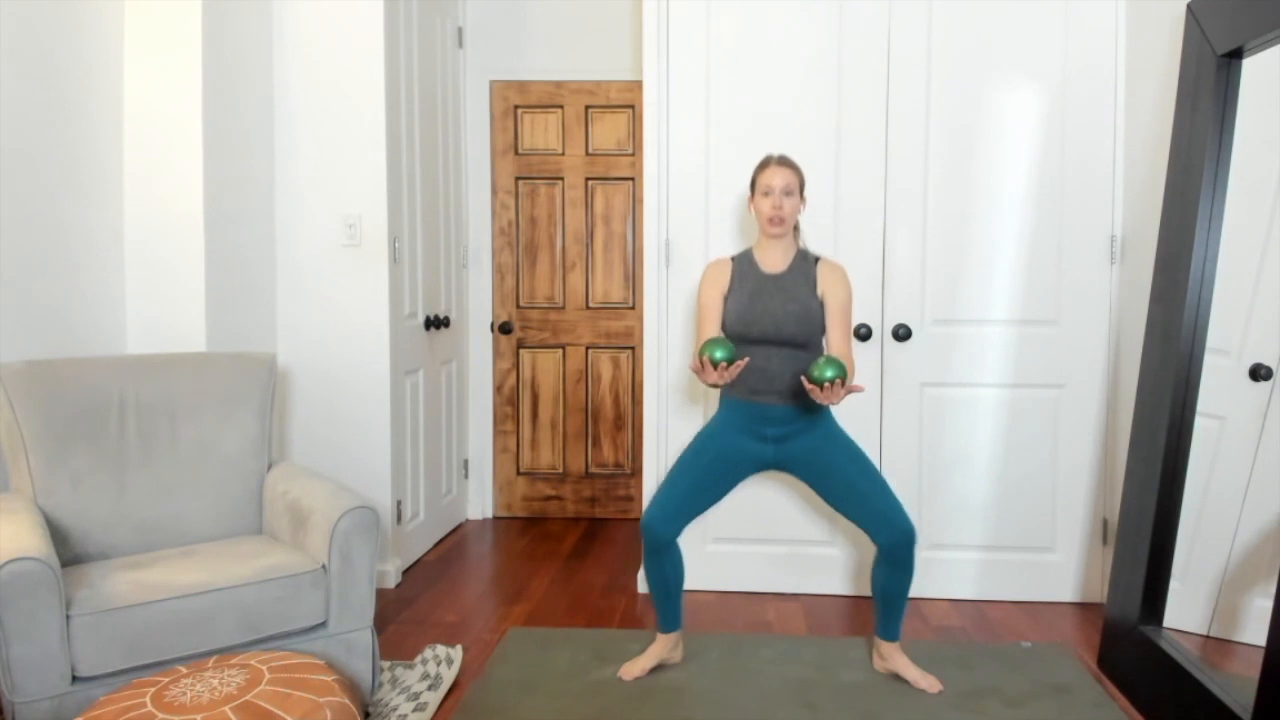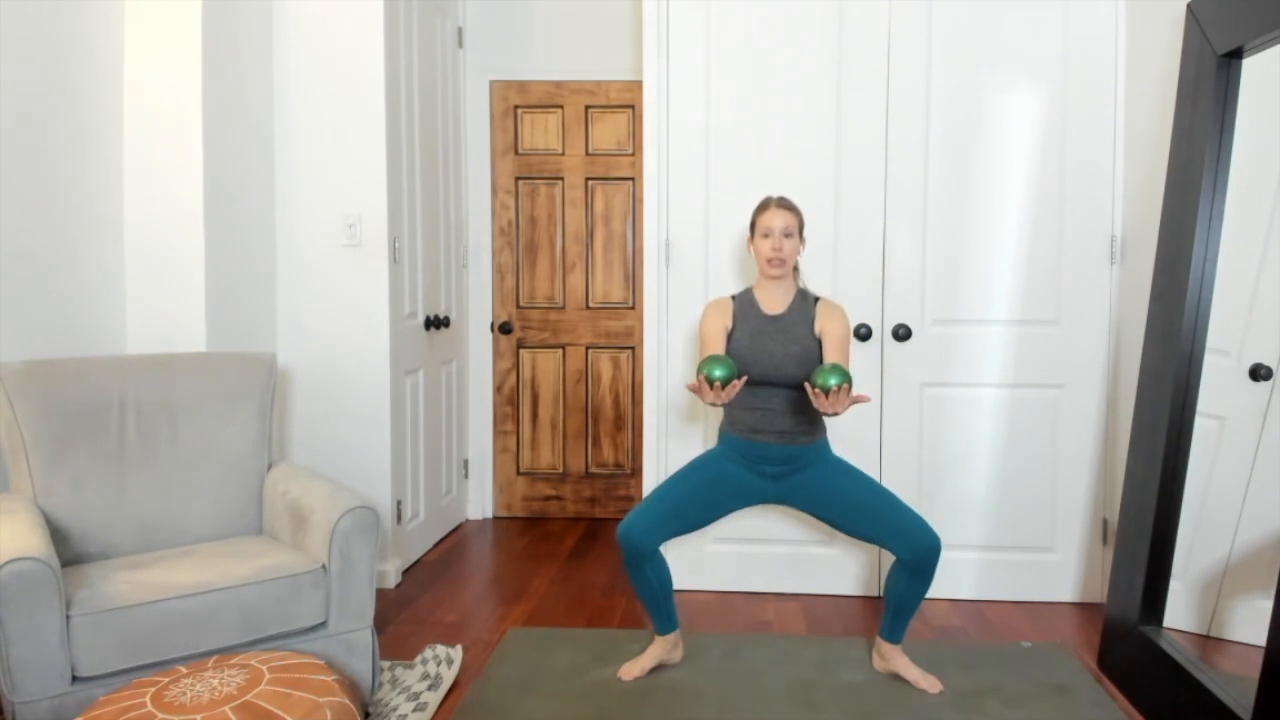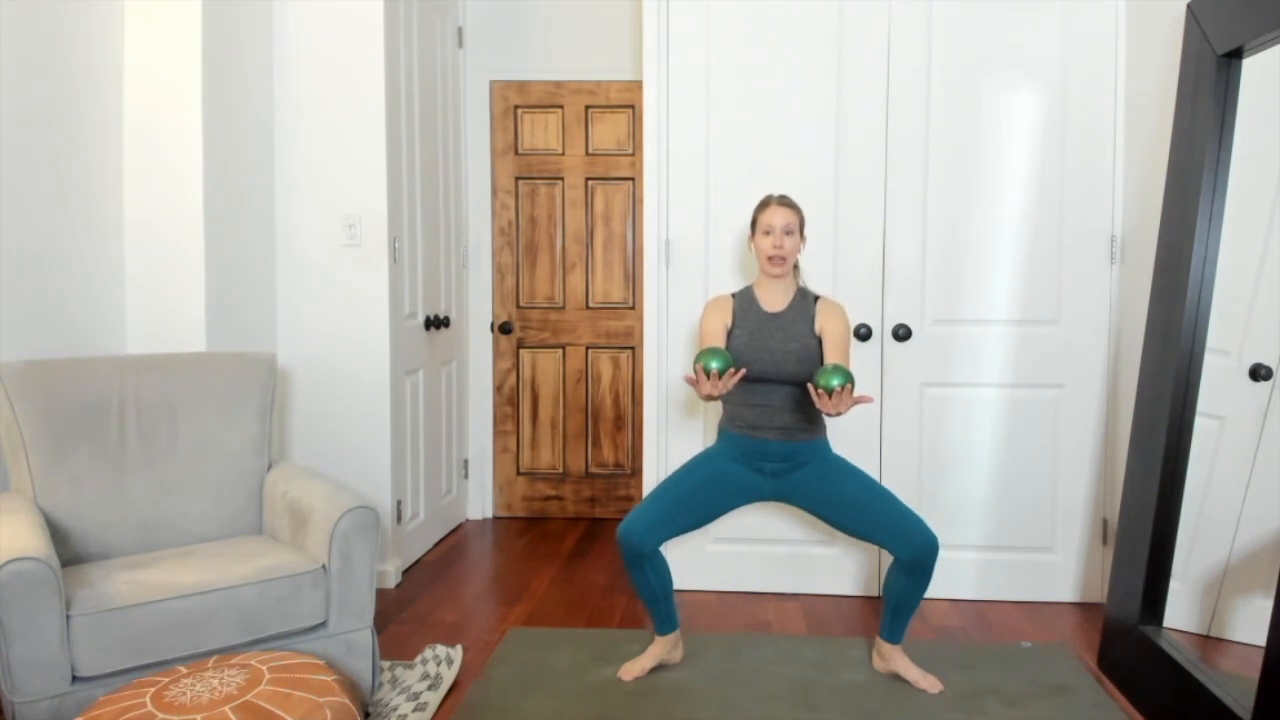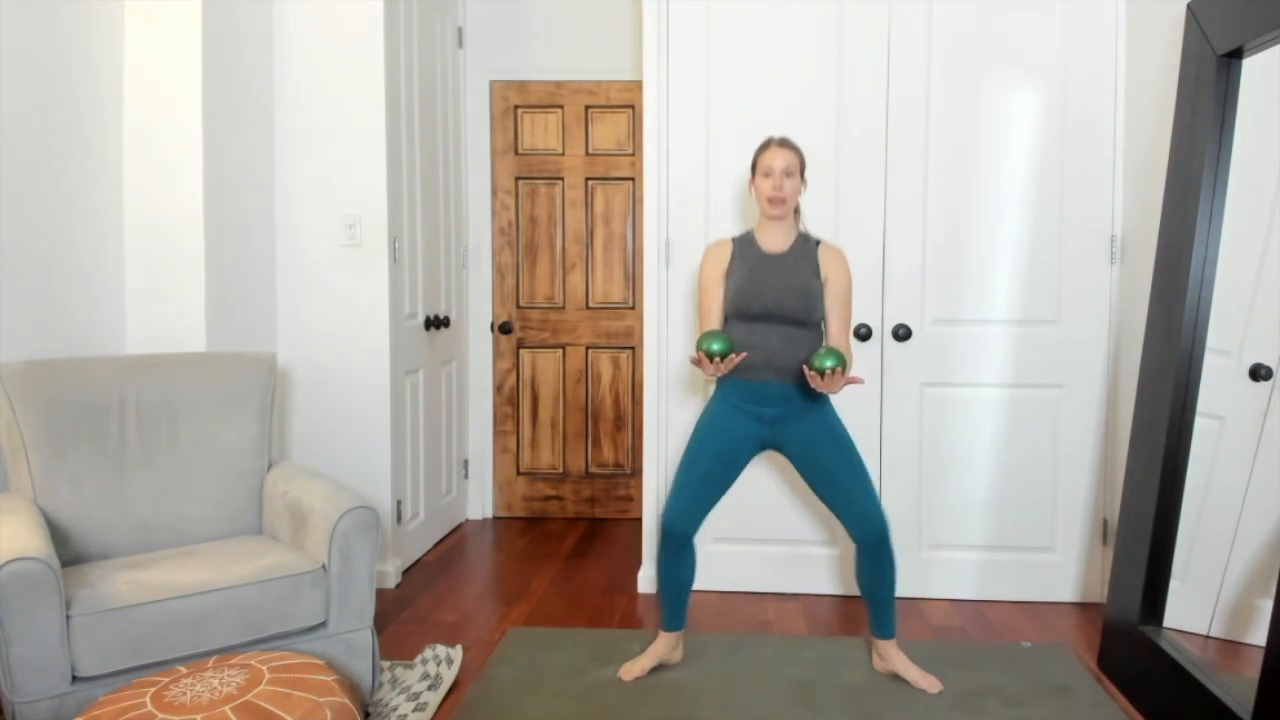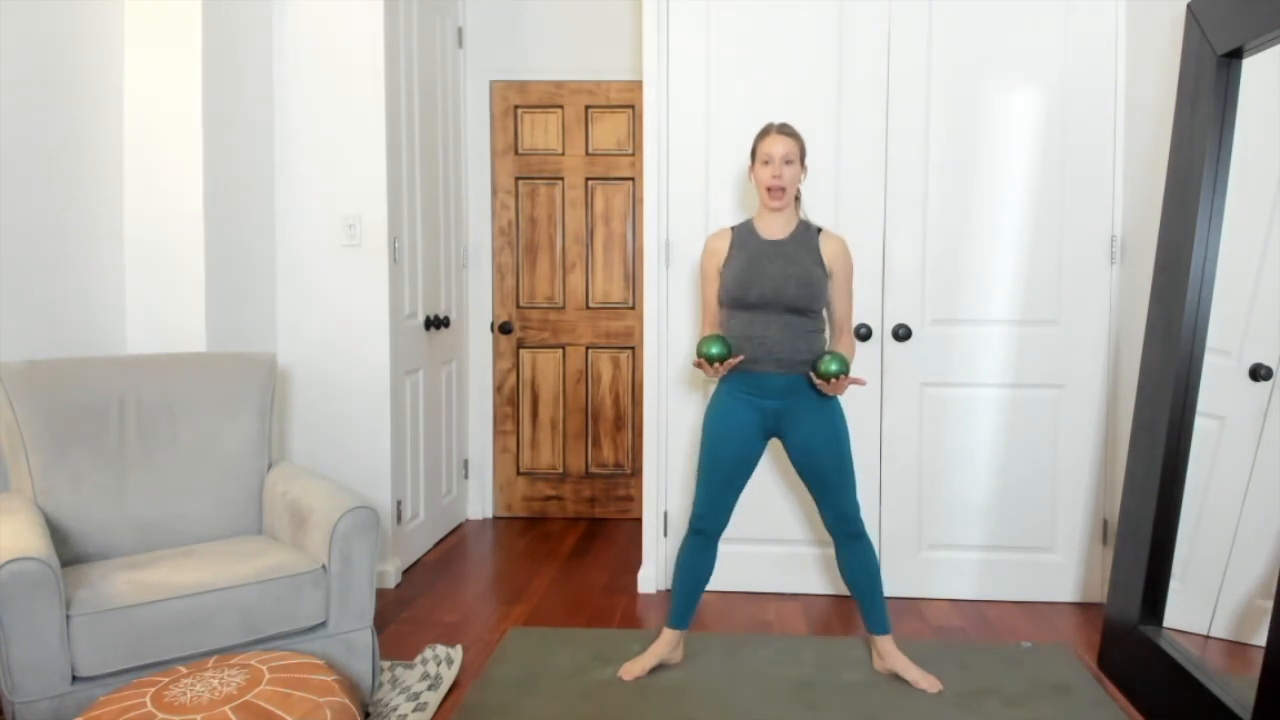
dt=0.3s
person 1, frame 1
left shoulder: (828, 275)
right shoulder: (721, 273)
left elbow: (841, 359)
right elbow: (706, 354)
left wrist: (835, 387)
right wrist: (713, 374)
left hip: (809, 427)
right hip: (738, 424)
left knee: (897, 533)
right knee: (657, 525)
left ankle: (888, 648)
right ankle: (667, 640)
person 1, frame 2
left shoulder: (827, 315)
right shoulder: (721, 311)
left elbow: (839, 388)
right elbow: (710, 381)
left wrist: (835, 403)
right wrist: (714, 394)
left hip: (809, 461)
right hip: (736, 457)
left knee: (922, 545)
right knee: (634, 536)
left ankle: (889, 649)
right ankle: (667, 641)
person 1, frame 3
left shoulder: (826, 313)
right shoulder: (722, 309)
left elbow: (839, 388)
right elbow: (708, 376)
left wrist: (838, 403)
right wrist: (708, 388)
left hip: (808, 458)
right hip: (735, 455)
left knee: (919, 545)
right knee: (634, 536)
left ankle: (889, 650)
right ankle: (667, 641)
person 1, frame 4
left shoulder: (827, 258)
right shoulder: (722, 254)
left elbow: (839, 347)
right elbow: (709, 337)
left wrist: (833, 377)
right wrist: (711, 364)
left hip: (805, 410)
right hip: (735, 405)
left knee: (871, 528)
right knee: (675, 523)
left ankle: (886, 647)
right ankle: (668, 639)
person 1, frame 5
left shoulder: (829, 247)
right shoulder: (722, 244)
left elbow: (842, 331)
right elbow: (711, 326)
left wrist: (839, 373)
right wrist: (711, 360)
left hip: (808, 398)
right hip: (739, 395)
left knee: (846, 524)
right knee: (706, 521)
left ankle: (885, 648)
right ankle: (670, 641)
